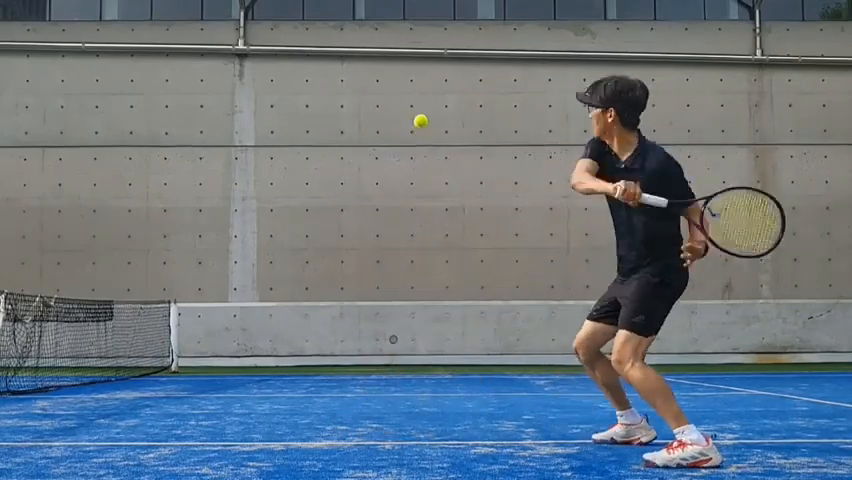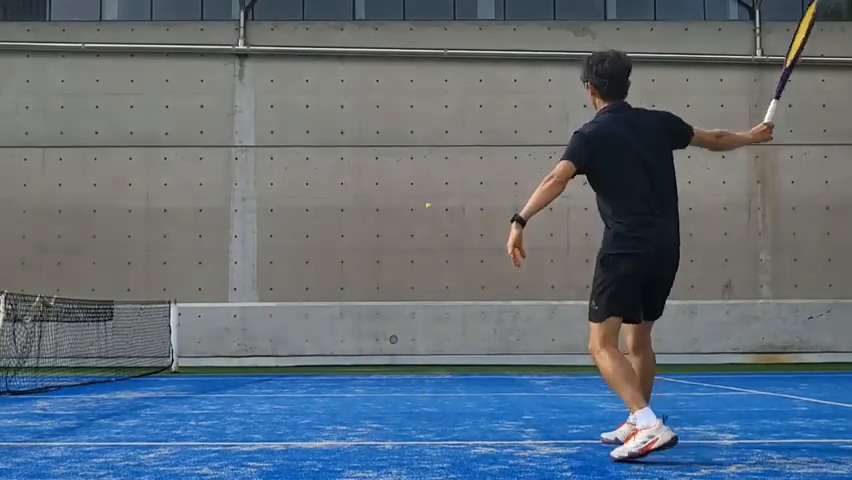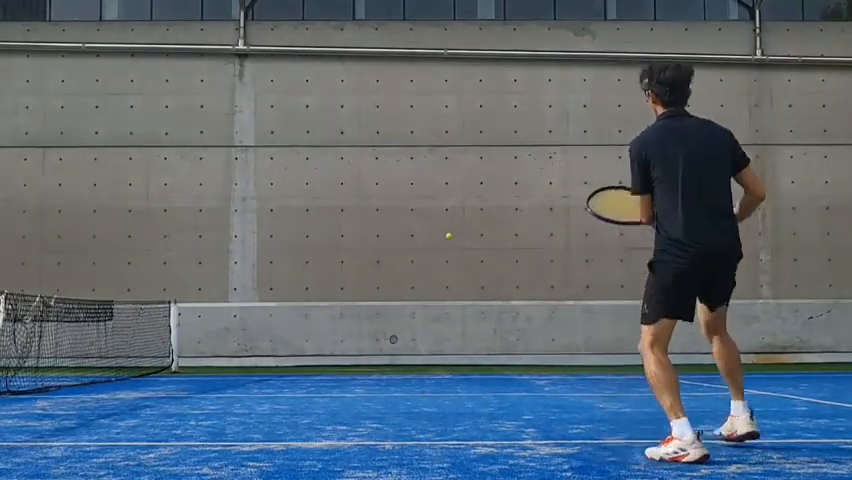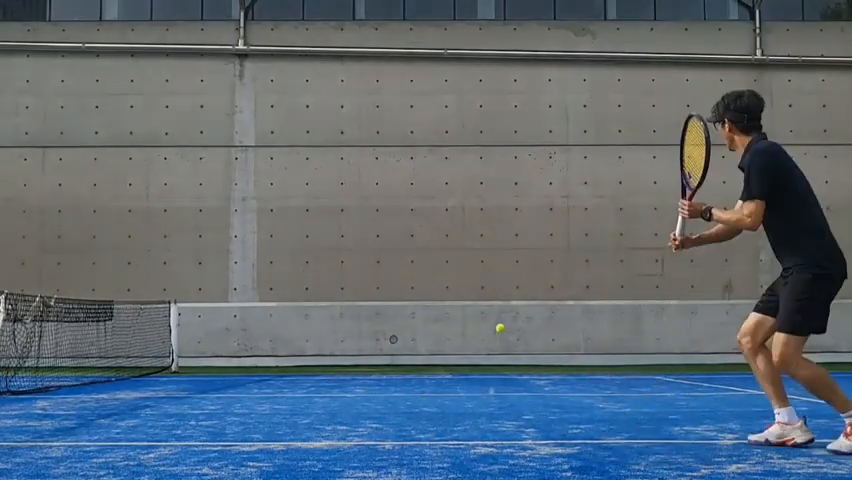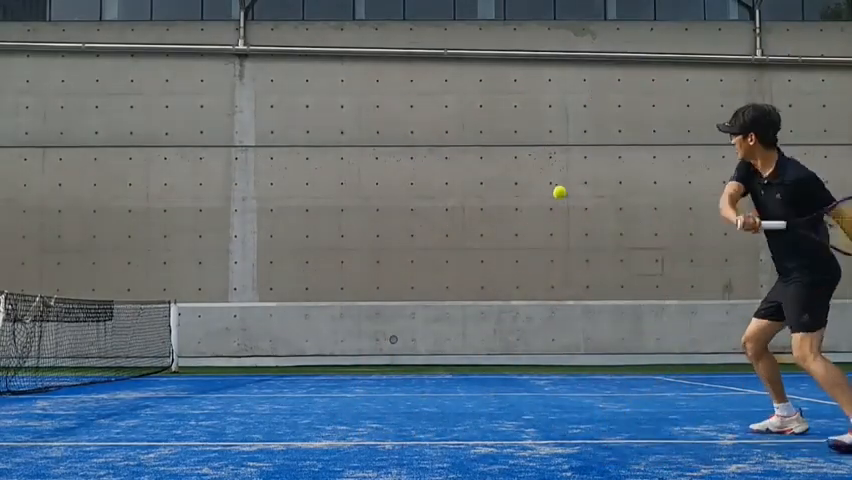
dt=0.5s
person 1, frame 1
left shoulder: (659, 166)
right shoulder: (601, 148)
left elbow: (696, 217)
right elbow: (580, 177)
left wrist: (699, 243)
right wrist: (612, 187)
left hip: (658, 276)
right hip: (631, 275)
left knee: (626, 360)
right knee: (584, 347)
left ankle: (697, 444)
right ankle: (631, 423)
person 1, frame 2
left shoulder: (590, 135)
right shoulder: (658, 123)
left elbow: (556, 179)
right elbow: (713, 140)
left wrist: (520, 220)
right wrist: (750, 138)
left hip: (624, 250)
right hip: (665, 248)
left knee: (602, 346)
right knee: (638, 341)
left ankle: (648, 427)
right ankle: (640, 422)
person 1, frame 3
left shoulder: (644, 144)
right shoulder: (719, 133)
left elbow: (644, 210)
right elbow: (756, 193)
right wrist: (733, 220)
left hip: (676, 255)
right hip: (723, 249)
left knee: (651, 347)
right knee: (716, 329)
left ankle: (683, 438)
right ankle: (743, 415)
person 1, frame 4
left shoulder: (761, 156)
right shoulder: (764, 156)
left elbow: (749, 219)
right elbow: (737, 225)
left wrist: (705, 212)
right wrist: (692, 240)
left hip: (815, 267)
right hip: (803, 267)
left knee: (786, 356)
right knee: (749, 337)
right ankle: (788, 423)
person 1, frame 5
left shoulder: (798, 178)
right shoulder: (747, 167)
right elbow: (725, 200)
right wrist: (739, 218)
left hip: (810, 275)
right hip: (789, 277)
left knee: (807, 354)
right knee: (752, 342)
right ankle: (786, 415)
